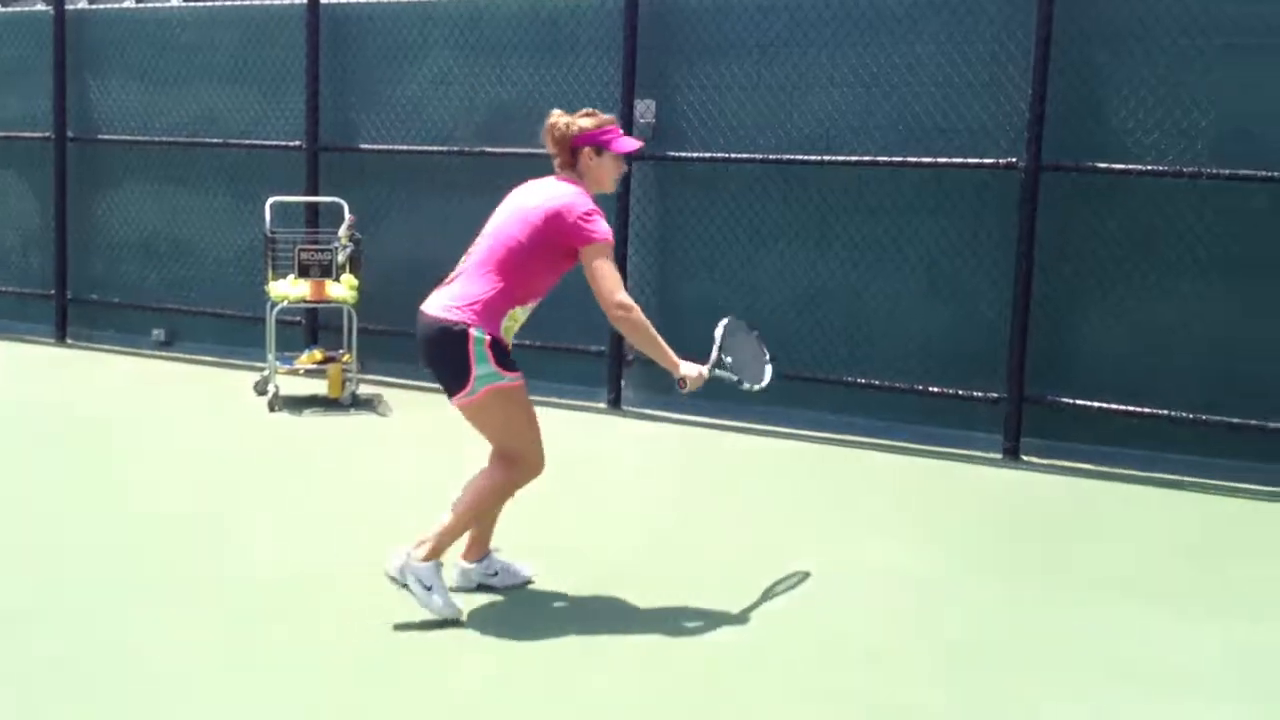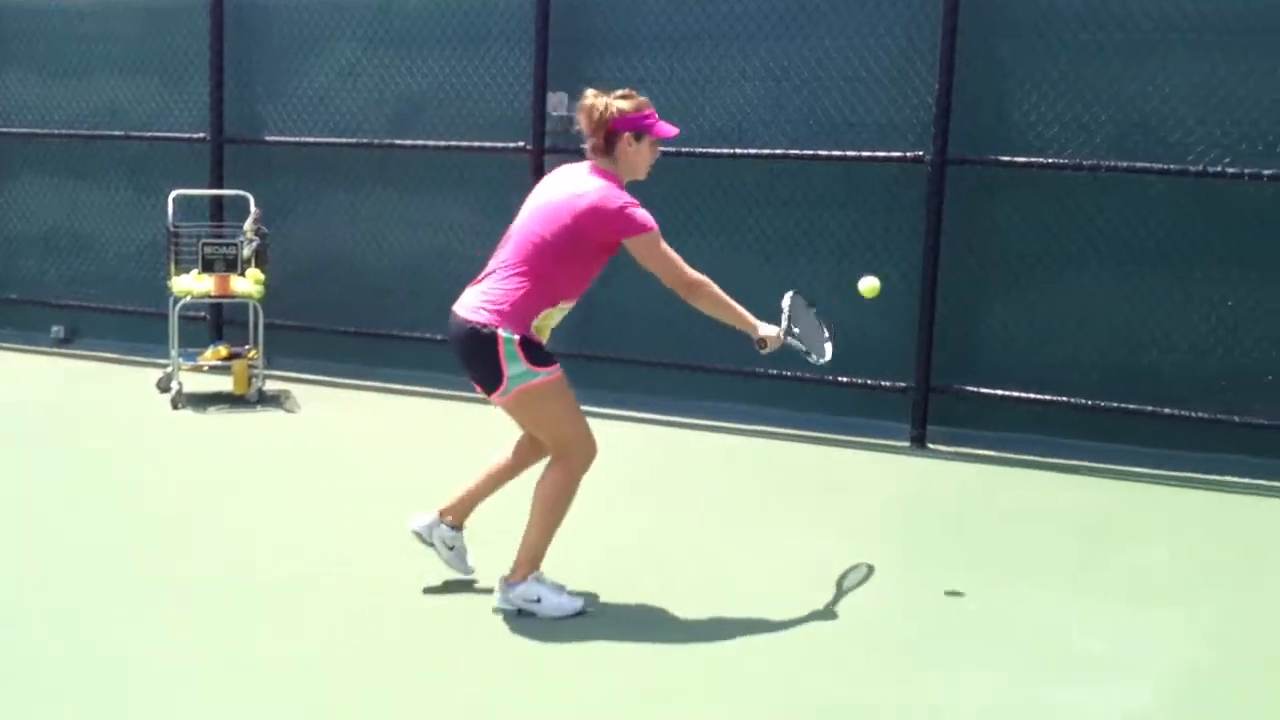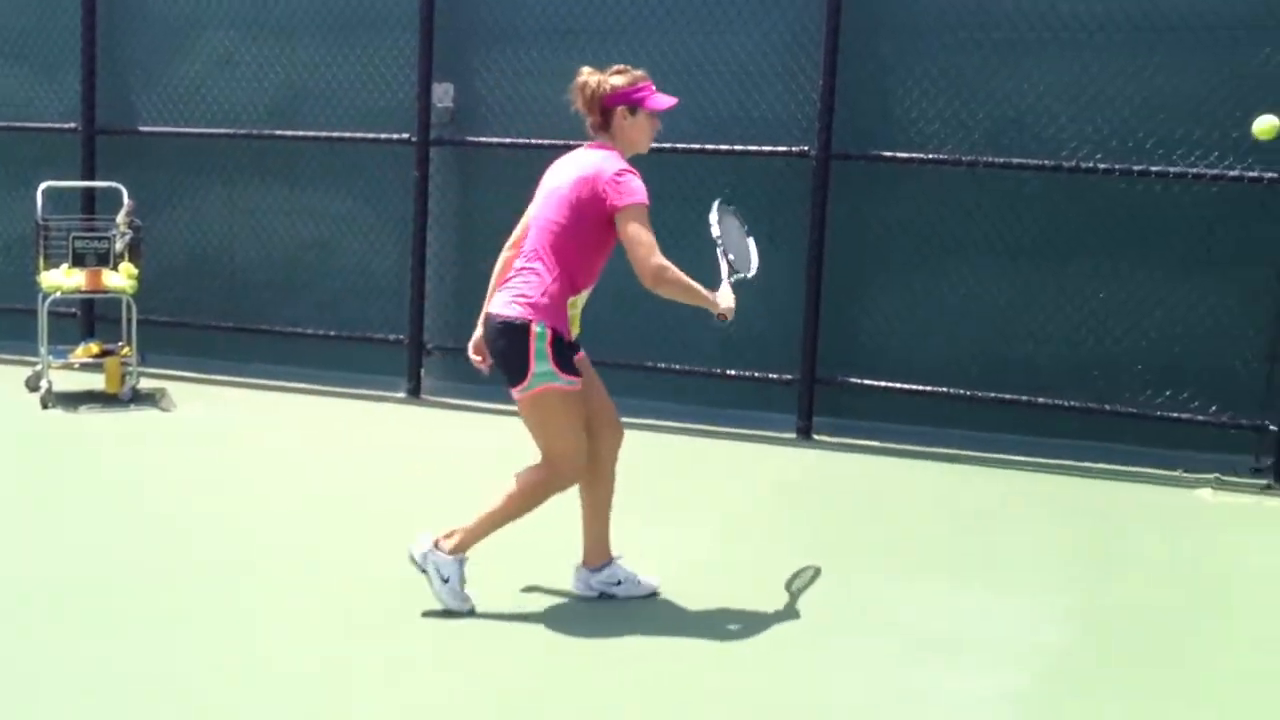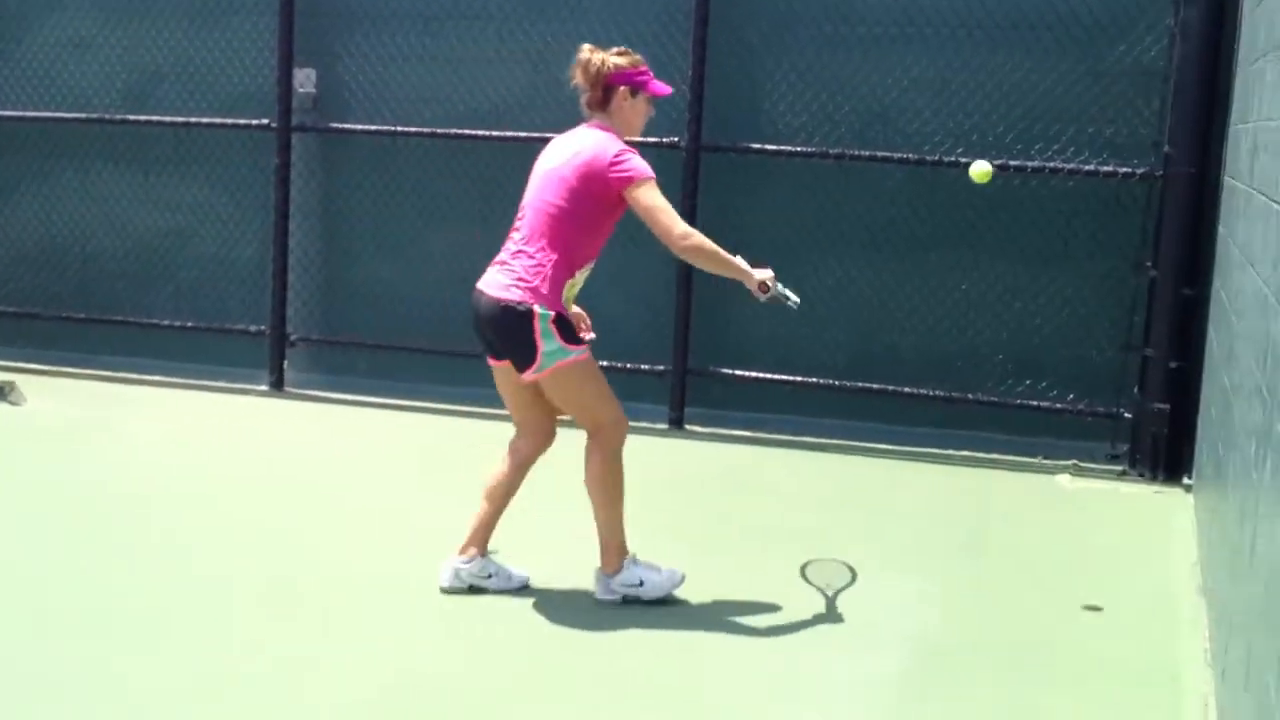
dt=0.4s
person 1, frame 1
left shoulder: (532, 191)
right shoulder: (581, 212)
right elbow: (619, 309)
right wrist: (676, 366)
left hip: (441, 320)
right hip: (465, 336)
left knee: (517, 443)
right knee: (524, 460)
left ankle: (475, 560)
right ankle: (422, 558)
person 1, frame 2
left shoulder: (565, 176)
right shoulder: (616, 206)
right elbow: (688, 285)
right wrist: (756, 326)
left hip: (474, 321)
right hip: (499, 335)
left knee: (549, 439)
right knee: (576, 450)
left ankle: (446, 520)
right ankle: (521, 580)
person 1, frame 3
left shoulder: (569, 164)
right shoulder: (617, 175)
left elbow: (513, 248)
right elbow: (653, 272)
left wrist: (485, 324)
right wrist: (714, 300)
left hip: (524, 324)
right hip: (533, 332)
left knee: (605, 432)
right knee: (568, 465)
left ankle: (596, 567)
right ankle: (447, 548)
person 1, frame 4
left shoulder: (565, 144)
right shoulder: (617, 157)
right elbow: (680, 240)
left wrist: (562, 302)
right wrist: (746, 273)
left hip: (496, 302)
right hip: (527, 315)
left knee: (535, 433)
right knee: (608, 428)
left ankle: (470, 557)
right ankle: (616, 567)
